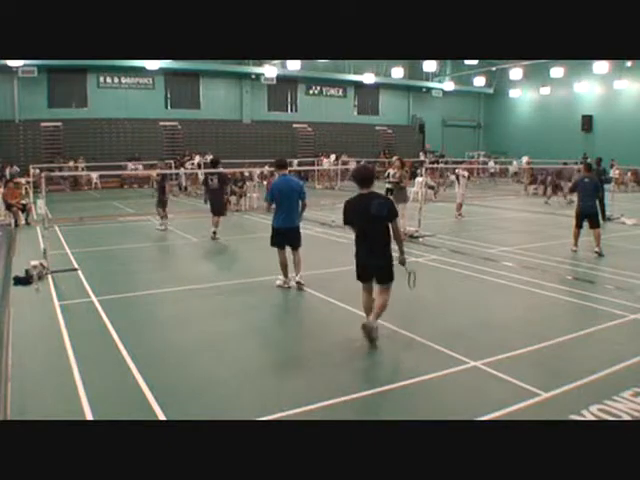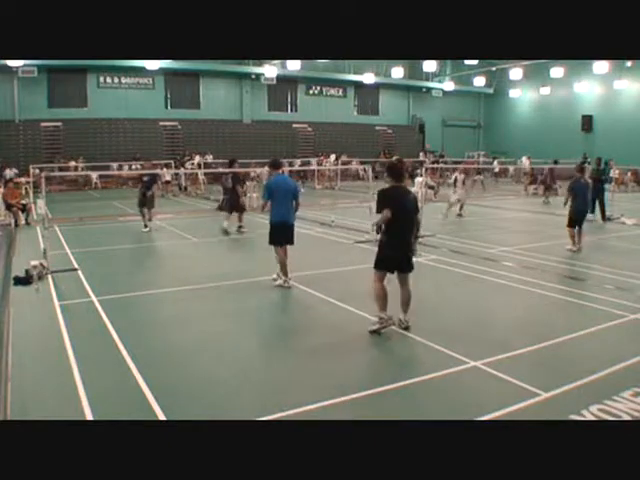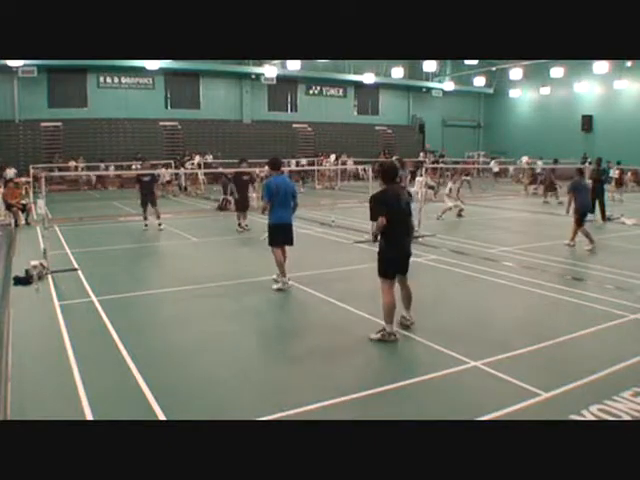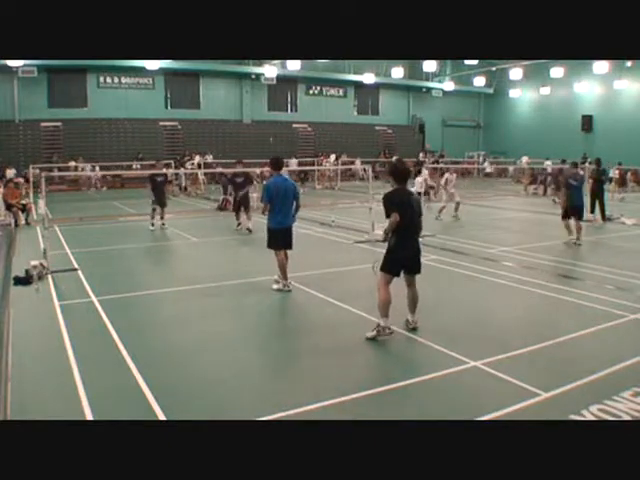
dt=0.7s
person 1, frame 1
left shoulder: (350, 204)
right shoulder: (386, 202)
left elbow: (353, 228)
right elbow: (396, 230)
right wrist: (402, 252)
left hip: (362, 254)
right hip: (383, 255)
left knee: (367, 290)
right knee: (383, 293)
left ankle: (370, 323)
right ankle: (370, 321)
person 1, frame 2
left shoulder: (385, 193)
right shoulder: (411, 195)
left elbow: (387, 215)
right elbow: (417, 222)
left wrist: (378, 224)
right wrist: (413, 242)
left hip: (389, 243)
right hip: (406, 245)
left knee: (378, 279)
right knee: (404, 282)
left ankle: (383, 317)
right ankle: (404, 319)
person 1, frame 3
left shoulder: (378, 197)
right shoulder: (403, 195)
left elbow: (382, 222)
right elbow: (411, 224)
left wrist: (375, 232)
left hip: (389, 248)
right hip: (404, 247)
left knee: (387, 288)
right knee: (403, 282)
left ankle: (389, 331)
right ankle: (407, 316)
person 1, frame 4
left shoulder: (390, 196)
right shoulder: (414, 197)
left elbow: (395, 218)
right elbow: (419, 224)
left wrist: (386, 231)
left hip: (397, 247)
right hip: (413, 247)
left knee: (383, 284)
right knee: (411, 284)
left ankle: (383, 325)
right ankle: (412, 320)
person 2, frame 1
left shoulder: (274, 185)
right shoulder: (298, 183)
left elbow: (268, 207)
right elbow: (304, 204)
left wrist: (269, 207)
right wrist: (300, 215)
left hip: (279, 223)
right hip: (294, 223)
left knee: (281, 251)
right knee: (296, 250)
left ankle: (286, 280)
right ankle: (298, 276)
person 2, frame 2
left shoulder: (270, 182)
right shoulder: (292, 182)
left elbow: (265, 203)
right elbow: (297, 203)
left wrist: (263, 208)
left hip: (277, 219)
right hip: (289, 219)
left knee: (279, 248)
right knee: (284, 247)
left ankle: (286, 279)
right ankle: (282, 273)
person 2, frame 3
left shoulder: (269, 183)
right shoulder: (289, 182)
left elbow: (266, 204)
right elbow: (295, 203)
left wrist: (263, 211)
left hip: (275, 220)
right hip: (287, 220)
left knee: (276, 250)
right knee: (282, 248)
left ankle: (285, 280)
right ankle: (281, 274)
person 2, frame 4
left shoulder: (269, 184)
right shoulder: (291, 183)
left elbow: (266, 206)
right elbow: (298, 204)
left wrist: (263, 212)
right wrist: (293, 216)
left hip: (275, 223)
right hip: (288, 222)
left knee: (279, 252)
right knee: (284, 251)
left ankle: (285, 283)
right ankle: (282, 276)
